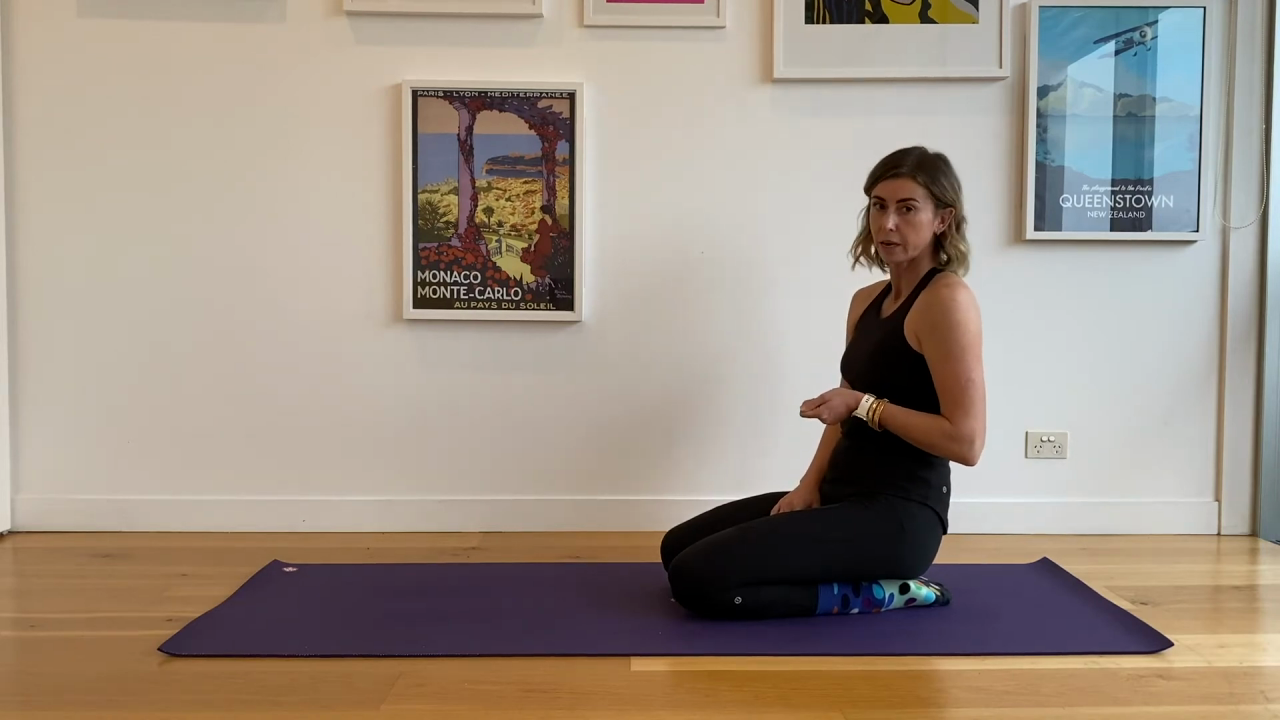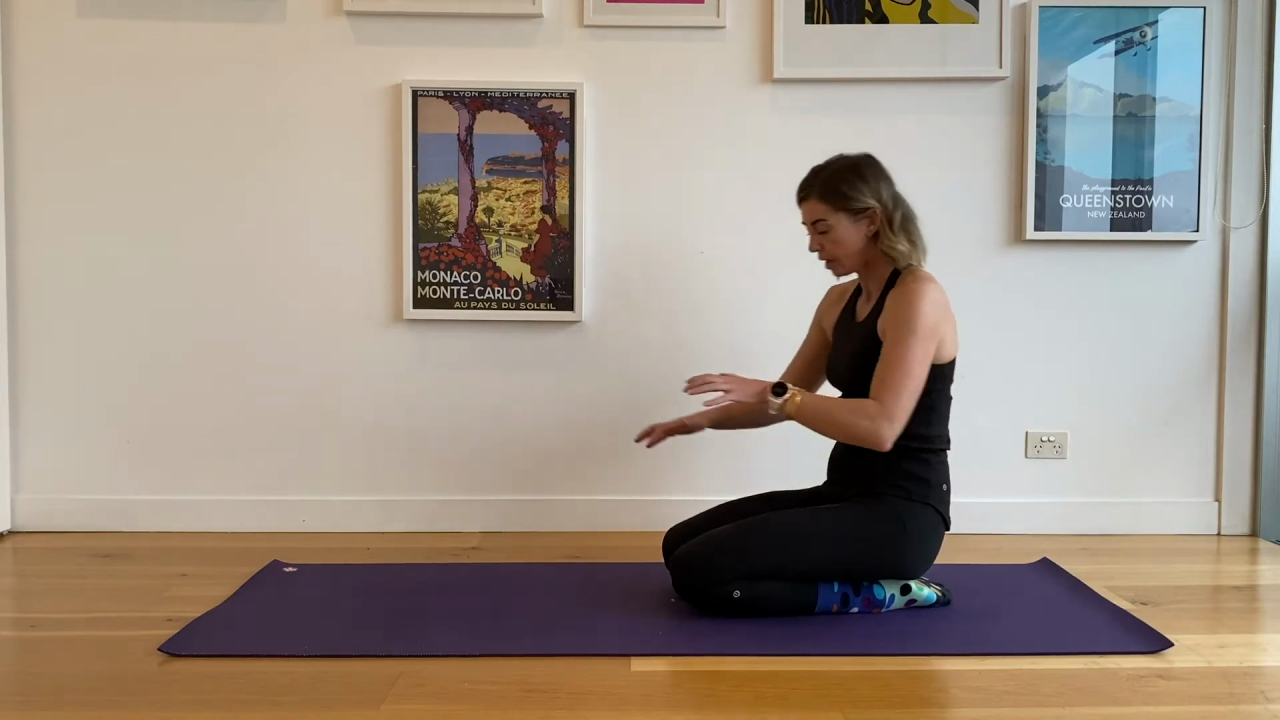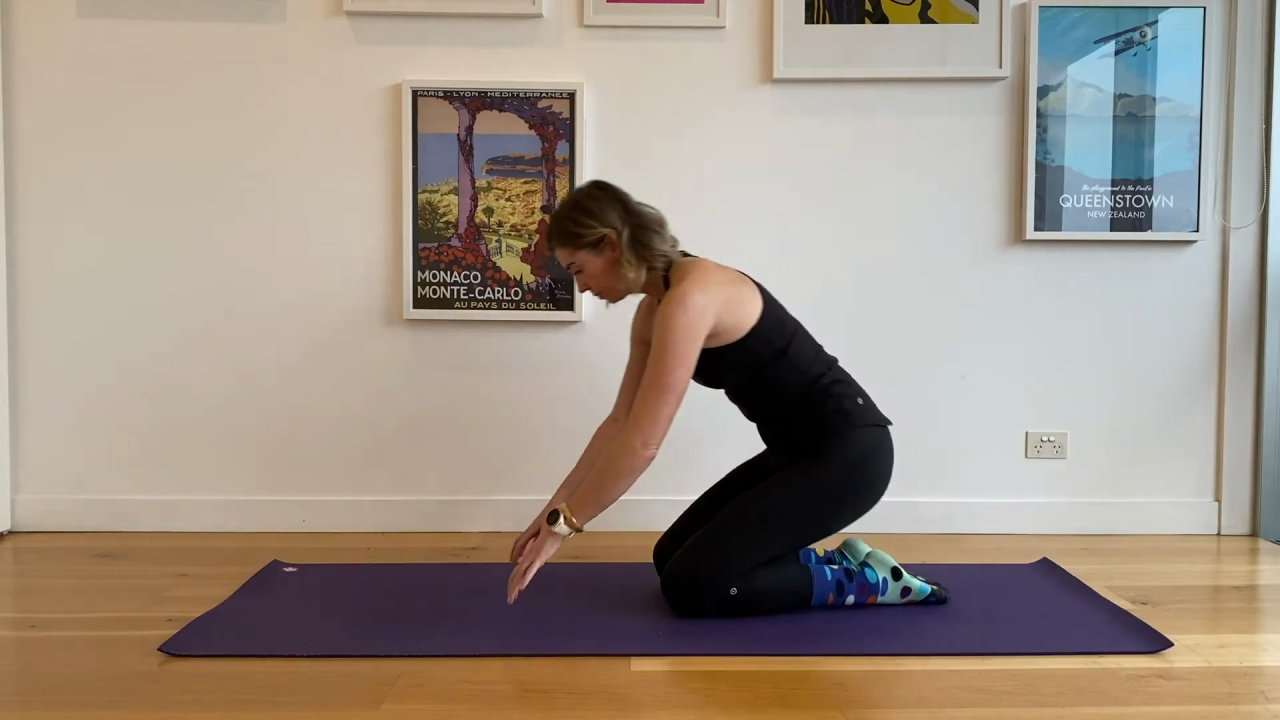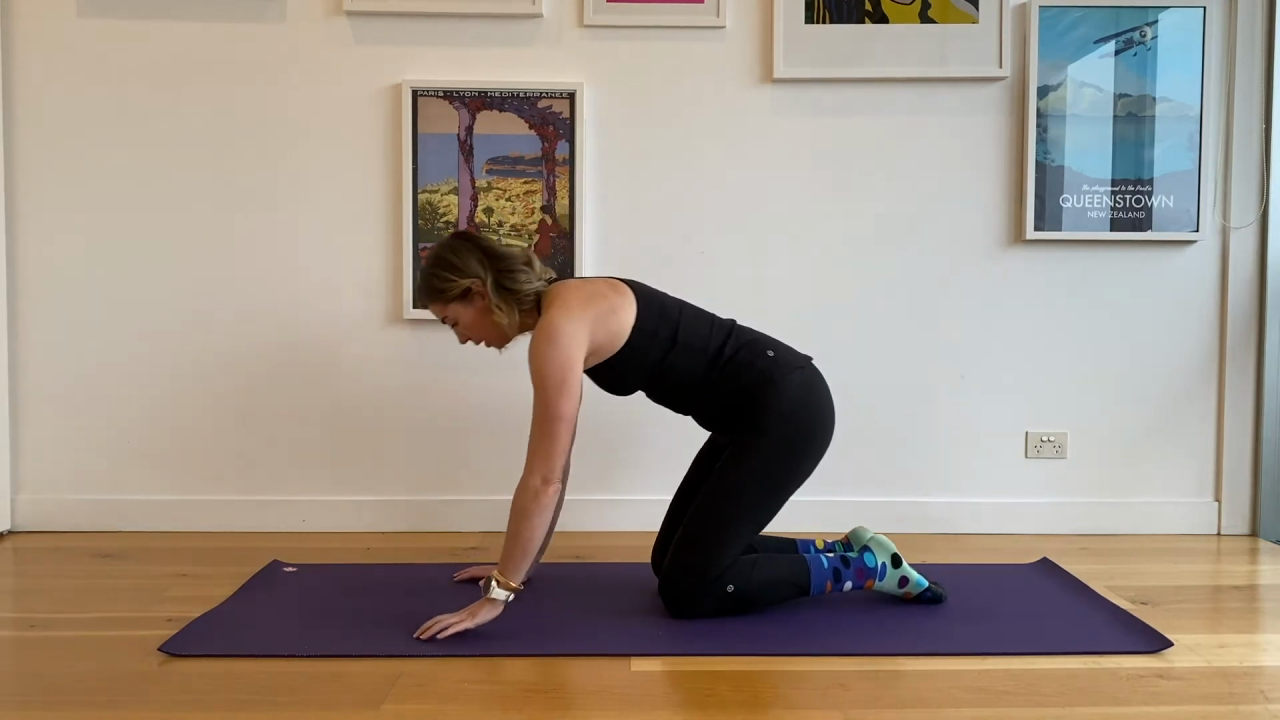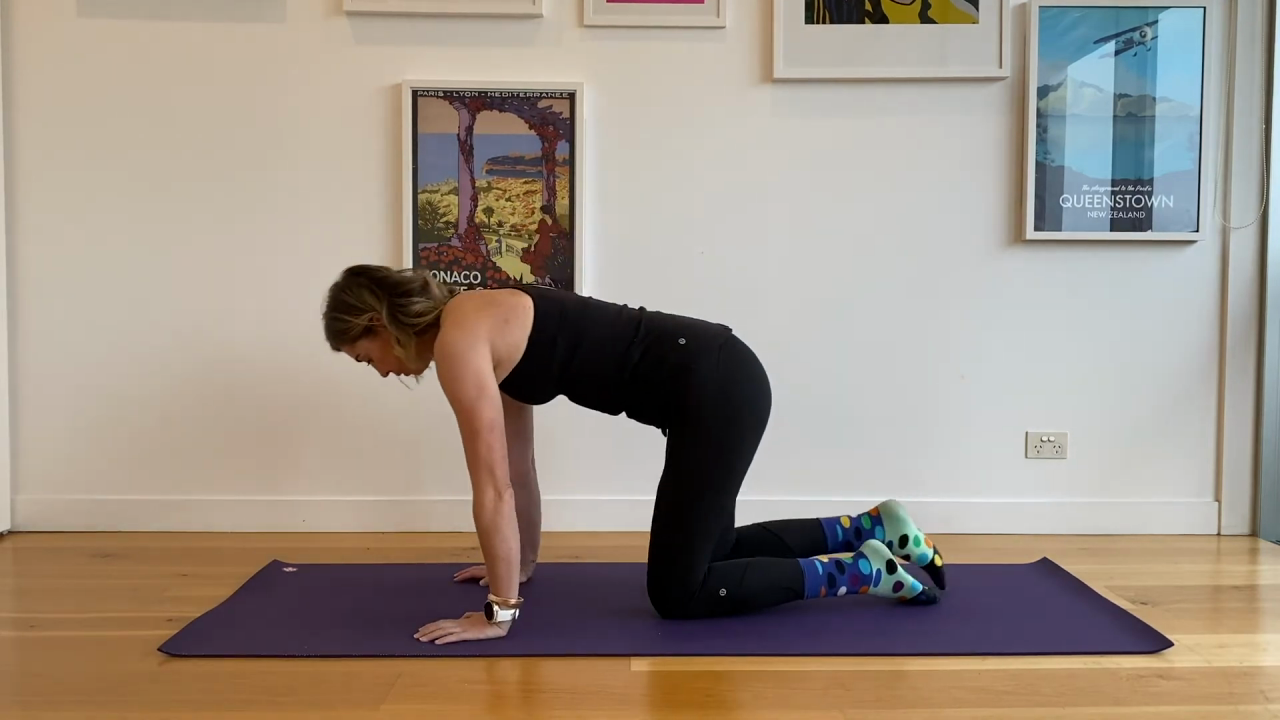
dt=0.5s
person 1, frame 1
left shoulder: (947, 300)
right shoulder: (866, 300)
left elbow: (966, 440)
left wrist: (866, 405)
right wrist: (809, 484)
left hip: (898, 516)
right hip: (843, 495)
left knee: (697, 578)
right knee: (679, 548)
left ankle: (878, 594)
right ankle: (866, 581)
person 1, frame 2
left shoulder: (919, 297)
right shoulder: (841, 301)
left elbow: (879, 426)
right elbow: (790, 394)
left wrist: (772, 396)
right wrist: (707, 417)
left hip: (899, 514)
right hip: (847, 496)
left knee: (702, 574)
right knee: (682, 546)
left ankle: (871, 594)
right ankle: (860, 579)
person 1, frame 3
left shoulder: (687, 298)
right shoulder: (655, 310)
left elbow: (642, 443)
right elbow: (623, 421)
left wrist: (562, 524)
right wrist: (557, 507)
left hip: (848, 453)
right hip: (798, 450)
left knee: (691, 585)
right knee: (673, 556)
left ankle: (857, 582)
right ankle: (835, 559)
person 1, frame 4
left shoulder: (560, 326)
right shoulder: (562, 316)
left elbow: (544, 477)
right elbow: (552, 464)
left wrist: (500, 591)
right wrist: (520, 559)
left hip: (788, 406)
right hip: (761, 405)
left knee: (689, 589)
right knee: (671, 561)
left ankle: (861, 567)
right ankle: (841, 550)
person 1, frame 5
left shoulder: (457, 341)
right shoulder: (485, 330)
left elbow: (494, 491)
right elbow: (517, 471)
left wrist: (500, 610)
right wrist: (520, 563)
left hip: (716, 390)
right hip: (714, 380)
left knee: (677, 592)
right knee: (701, 551)
left ankle: (858, 571)
right ankle: (868, 529)
